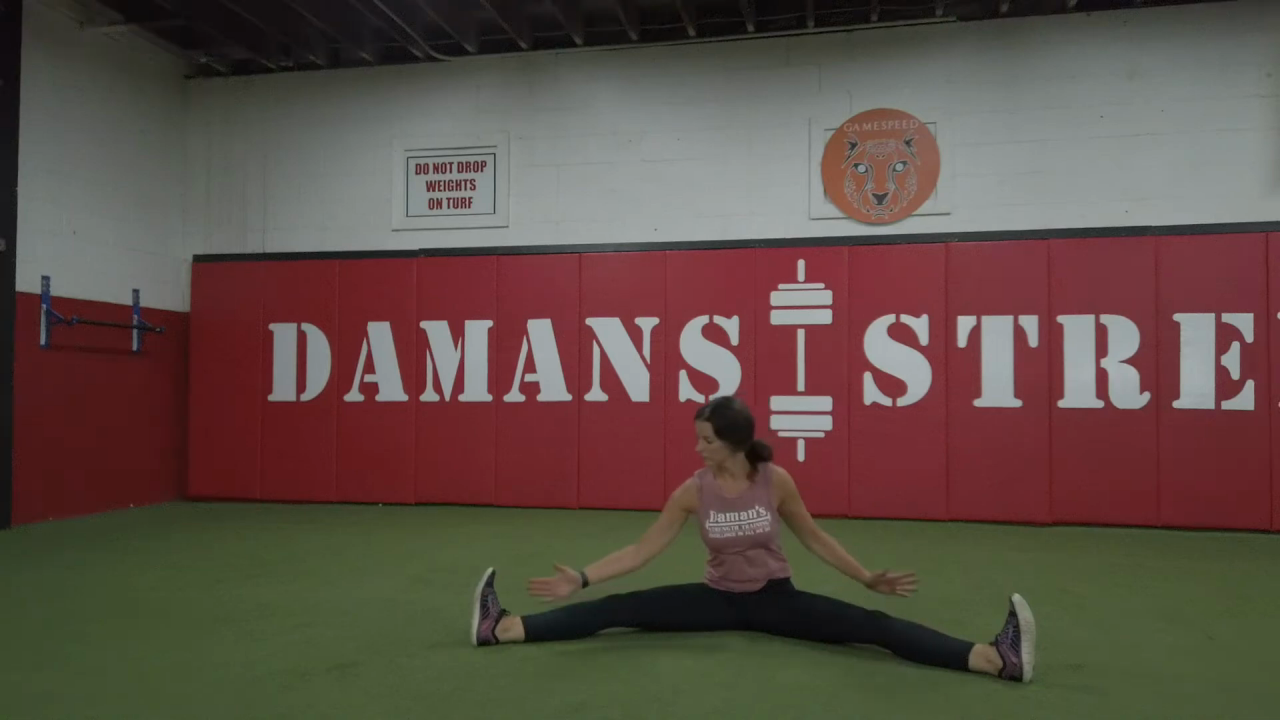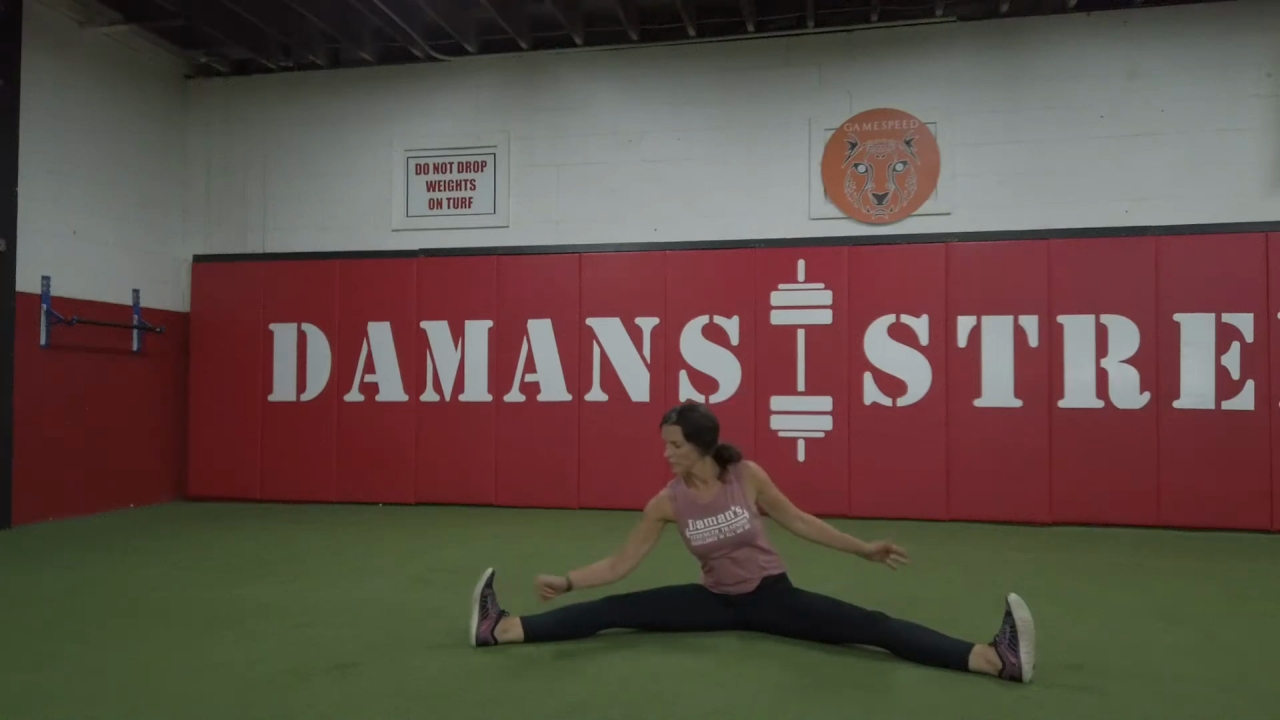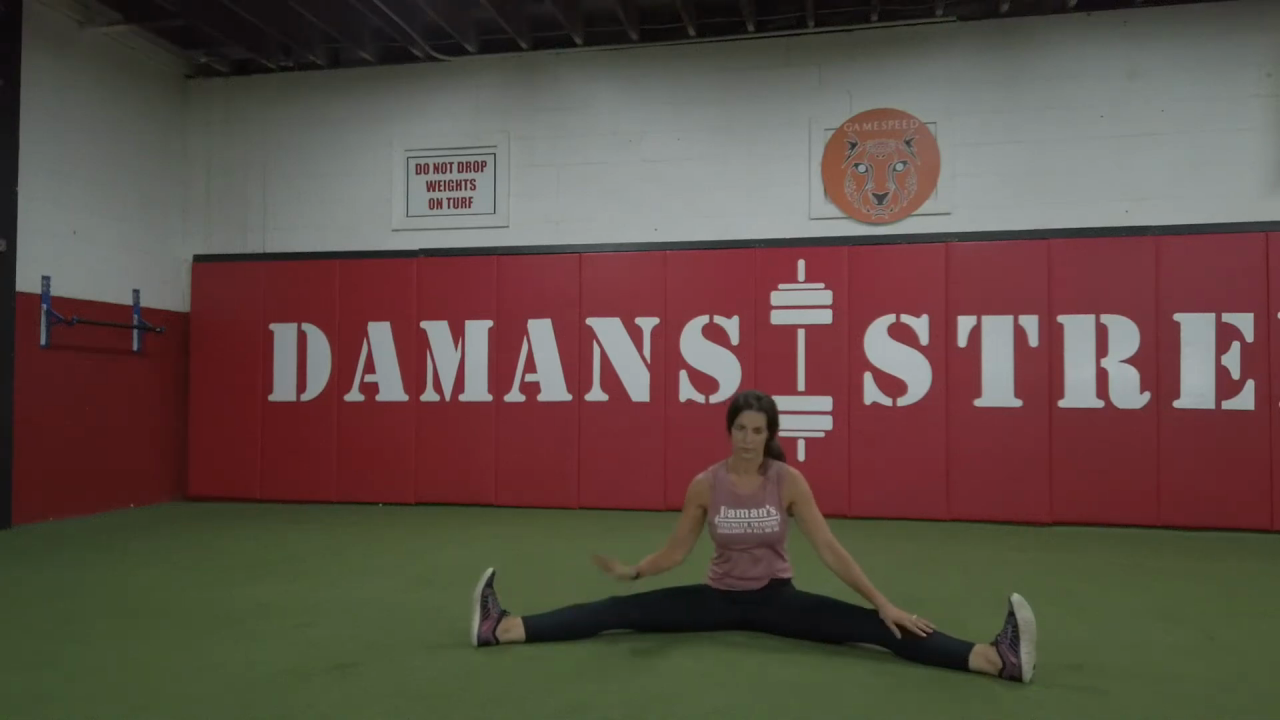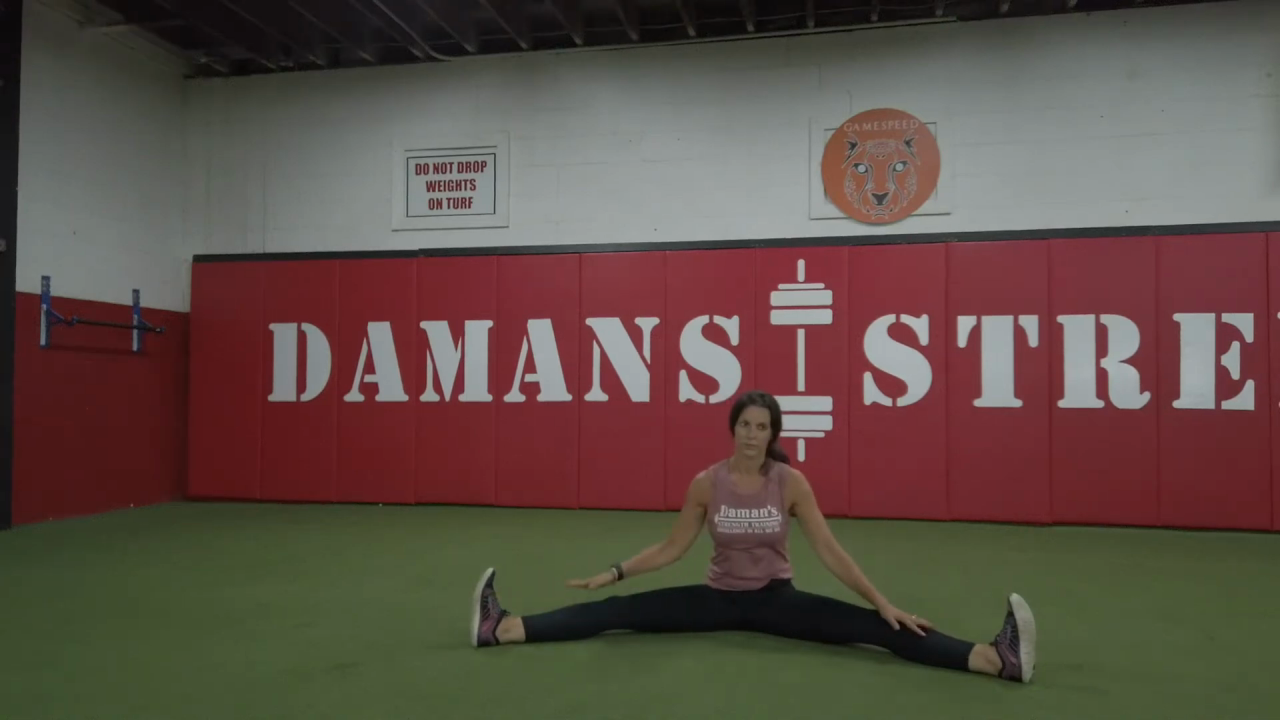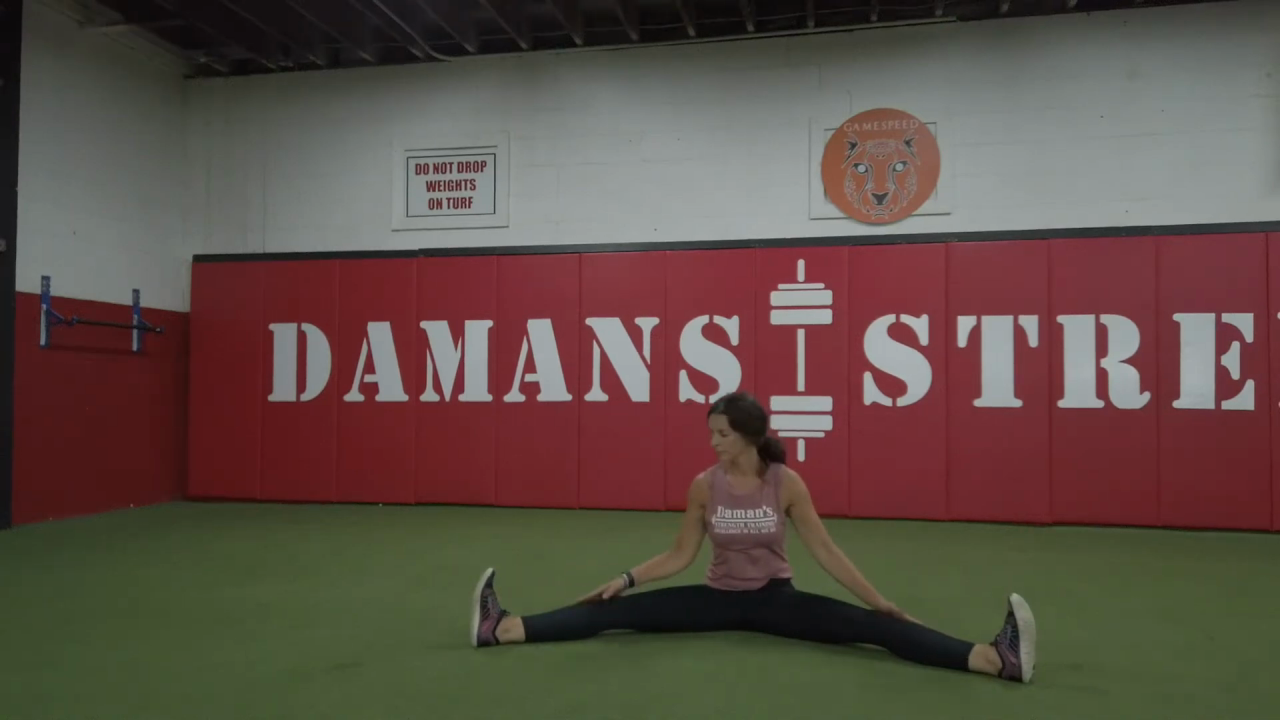
dt=1s
person 1, frame 1
left shoulder: (776, 480)
right shoulder: (692, 491)
left elbow: (813, 537)
right elbow: (643, 550)
left wrist: (868, 578)
right wrist: (580, 578)
left hip: (774, 597)
right hip: (719, 598)
left knee: (870, 626)
right knee: (619, 609)
left ankle: (997, 658)
right ankle: (500, 627)
person 1, frame 2
left shoulder: (748, 475)
right shoulder: (667, 501)
left elbow: (796, 520)
right elbow: (621, 560)
left wrist: (861, 547)
right wrist: (566, 580)
left hip: (771, 594)
right hip: (715, 600)
left knee: (868, 625)
right knee: (613, 610)
left ankle: (996, 658)
right ankle: (499, 628)
person 1, frame 3
left shoulder: (789, 481)
right shoulder: (704, 484)
left elbow: (830, 549)
right elbow: (676, 552)
left wrist: (885, 603)
right wrist: (631, 569)
left hip: (775, 597)
right hip: (719, 597)
left knee: (870, 627)
right knee: (620, 612)
left ankle: (997, 659)
right ankle: (501, 628)
person 1, frame 4
left shoulder: (792, 483)
right shoulder: (706, 483)
left elbow: (830, 551)
right elbow: (672, 547)
left wrist: (884, 603)
right wrist: (614, 572)
left hip: (775, 598)
right hip: (719, 597)
left knee: (870, 628)
right knee: (618, 611)
left ankle: (996, 658)
right ankle: (501, 628)
person 1, frame 5
left shoulder: (787, 483)
right shoulder: (703, 485)
left elbow: (825, 551)
right elbow: (679, 554)
left wrist: (878, 599)
right wrist: (624, 580)
left hip: (775, 598)
right hip: (719, 597)
left knee: (869, 627)
right knee: (617, 611)
left ankle: (996, 658)
right ankle: (501, 628)
